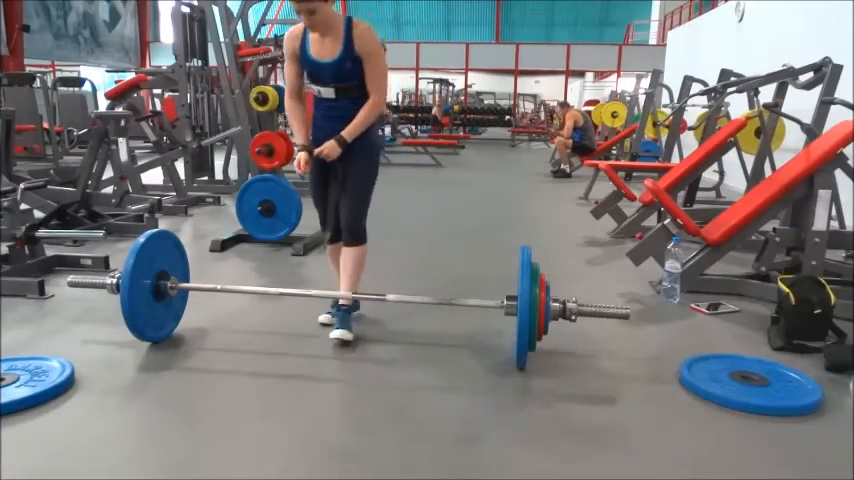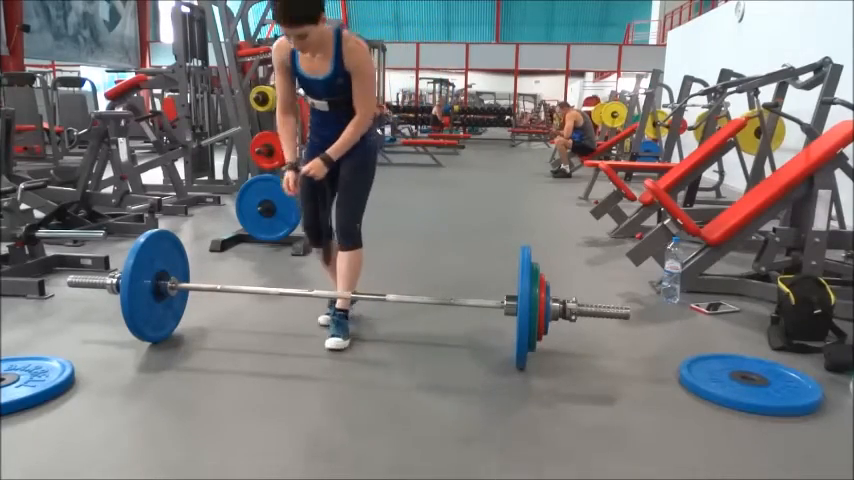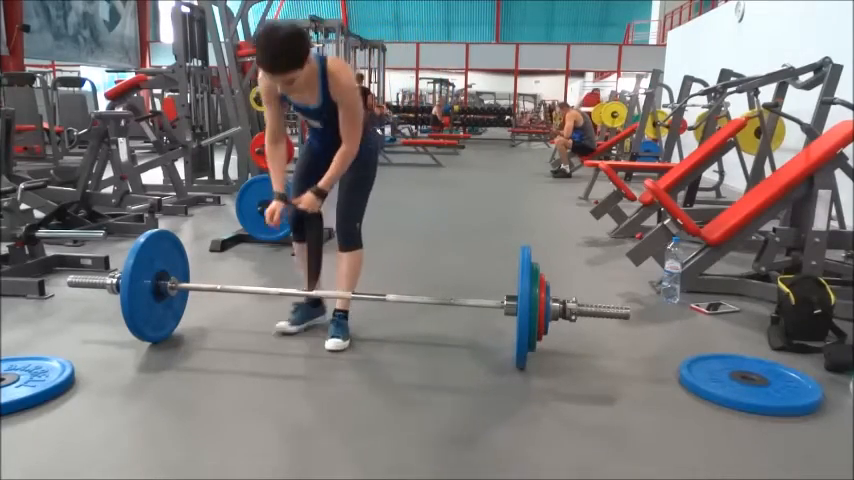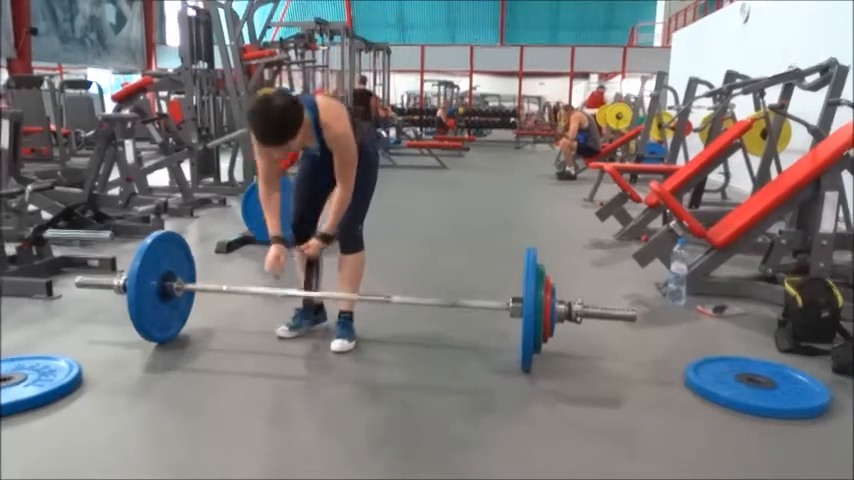
dt=0.2s
person 1, frame 1
left shoulder: (361, 35)
right shoulder: (293, 39)
left elbow: (378, 98)
right elbow: (293, 98)
left wrist: (341, 140)
right wrist: (303, 145)
left hip: (360, 141)
right hip: (321, 139)
left knee: (352, 223)
right knee: (329, 225)
left ankle: (346, 308)
right ankle: (345, 295)
person 1, frame 2
left shoulder: (352, 49)
right shoulder: (282, 51)
left elbow: (365, 115)
right elbow: (286, 111)
left wrist: (327, 160)
right wrist: (291, 163)
left hip: (357, 144)
right hip: (318, 140)
left knee: (347, 227)
right knee: (313, 225)
left ankle: (341, 313)
right ankle: (343, 291)
person 1, frame 3
left shoulder: (339, 77)
right shoulder: (269, 79)
left elbow: (350, 144)
right elbow: (275, 139)
left wrist: (319, 192)
right wrist: (279, 195)
left hip: (357, 149)
right hip: (317, 145)
left knee: (347, 226)
right knee: (299, 219)
left ankle: (341, 314)
right ankle: (312, 301)
person 1, frame 4
left shoulder: (334, 125)
right shoulder: (264, 126)
left elbow: (345, 186)
right elbow: (268, 186)
left wrist: (325, 235)
right wrist: (275, 239)
left hip: (359, 156)
right hip: (316, 159)
left knee: (348, 229)
right knee: (299, 227)
left ankle: (346, 317)
right ankle: (312, 307)
